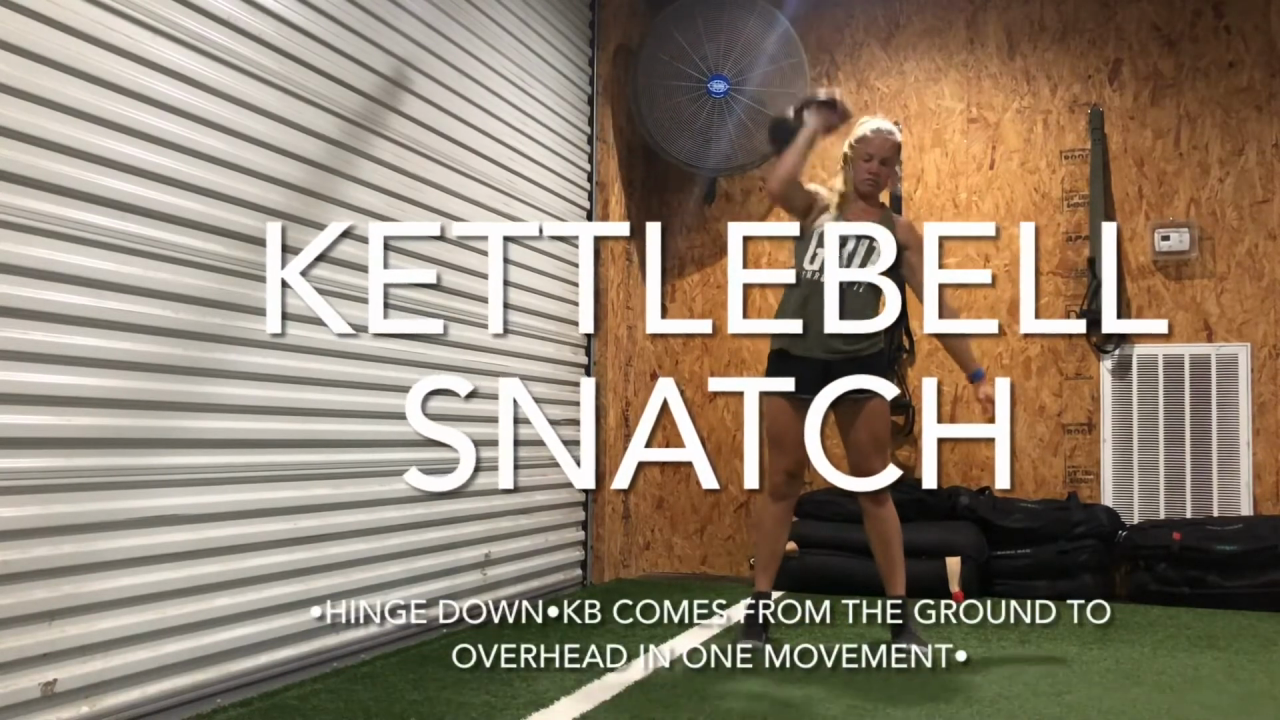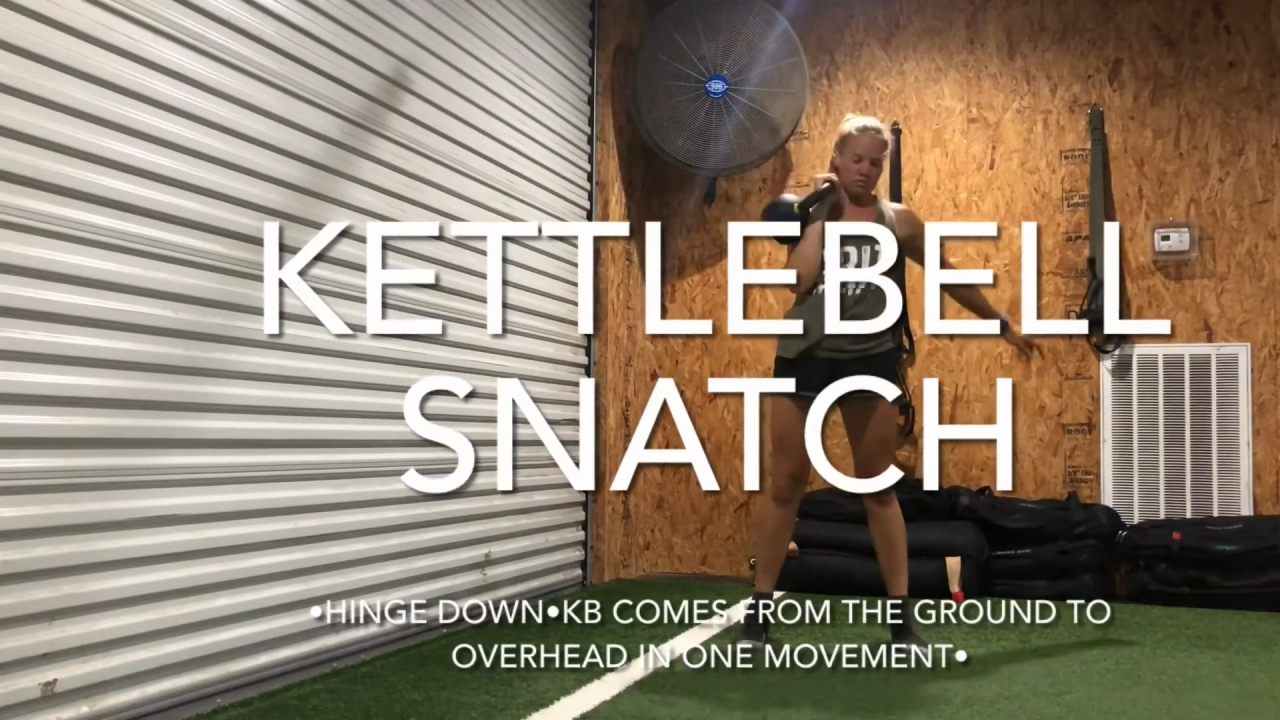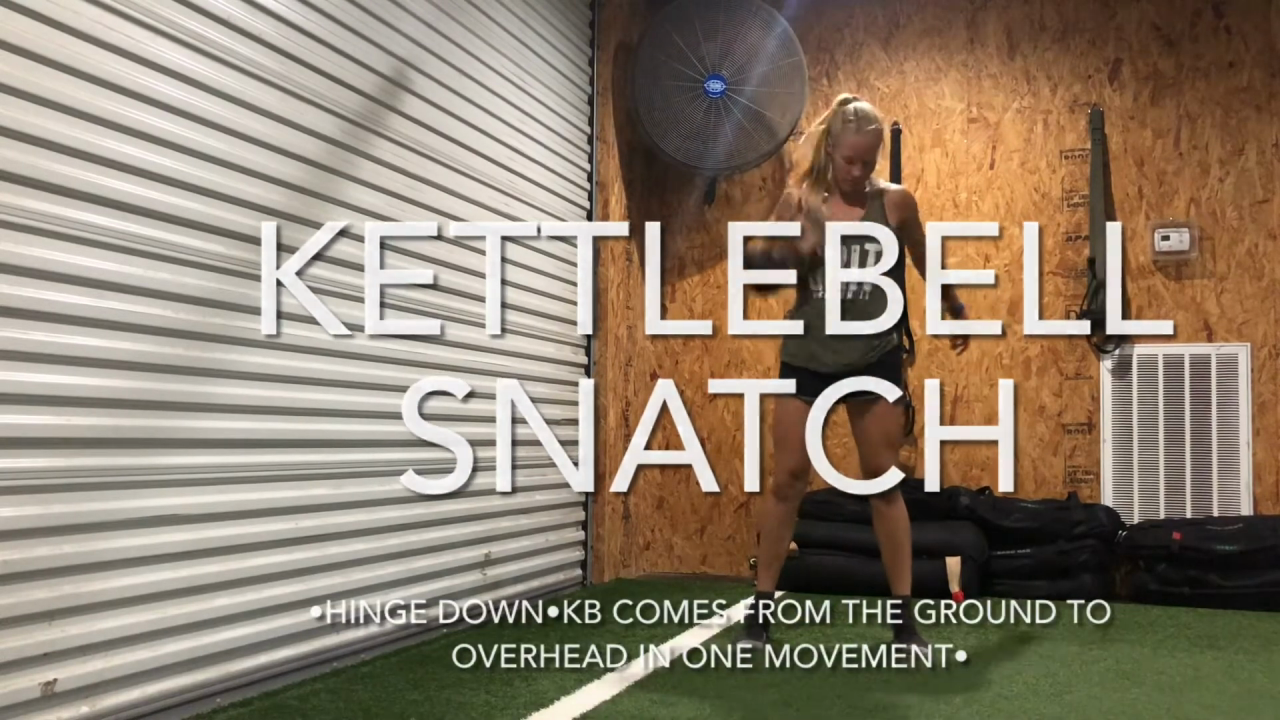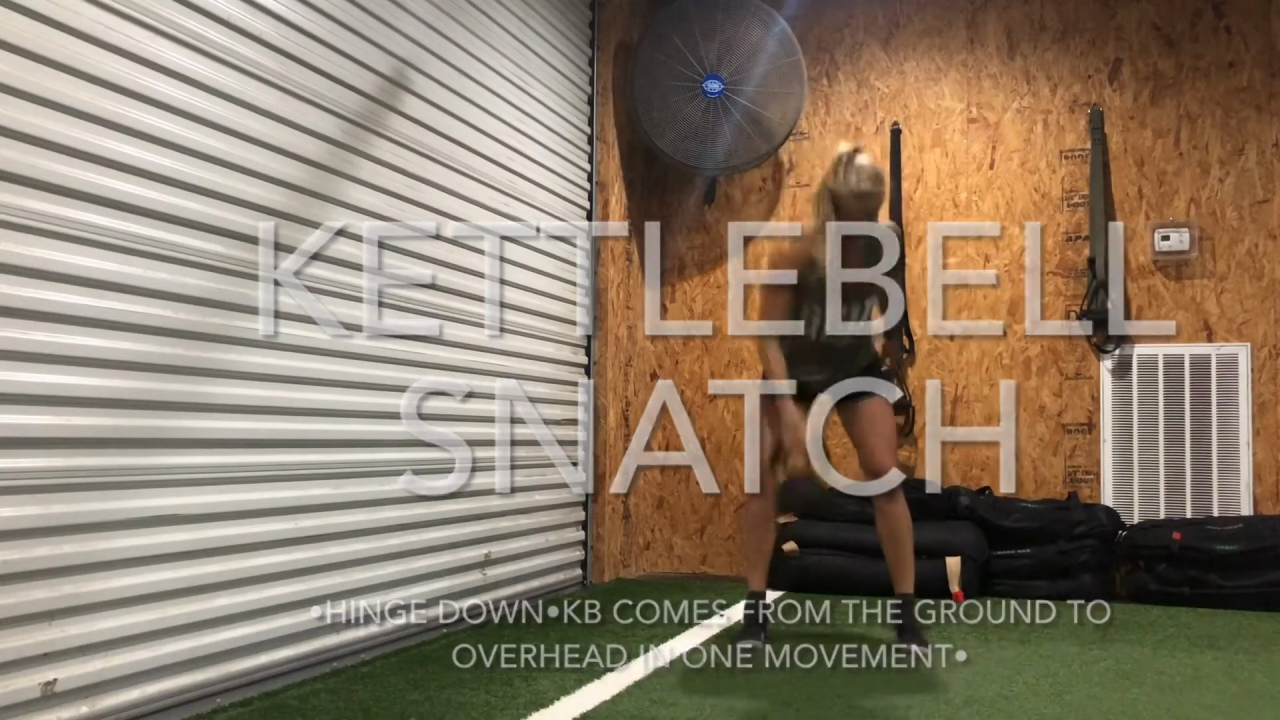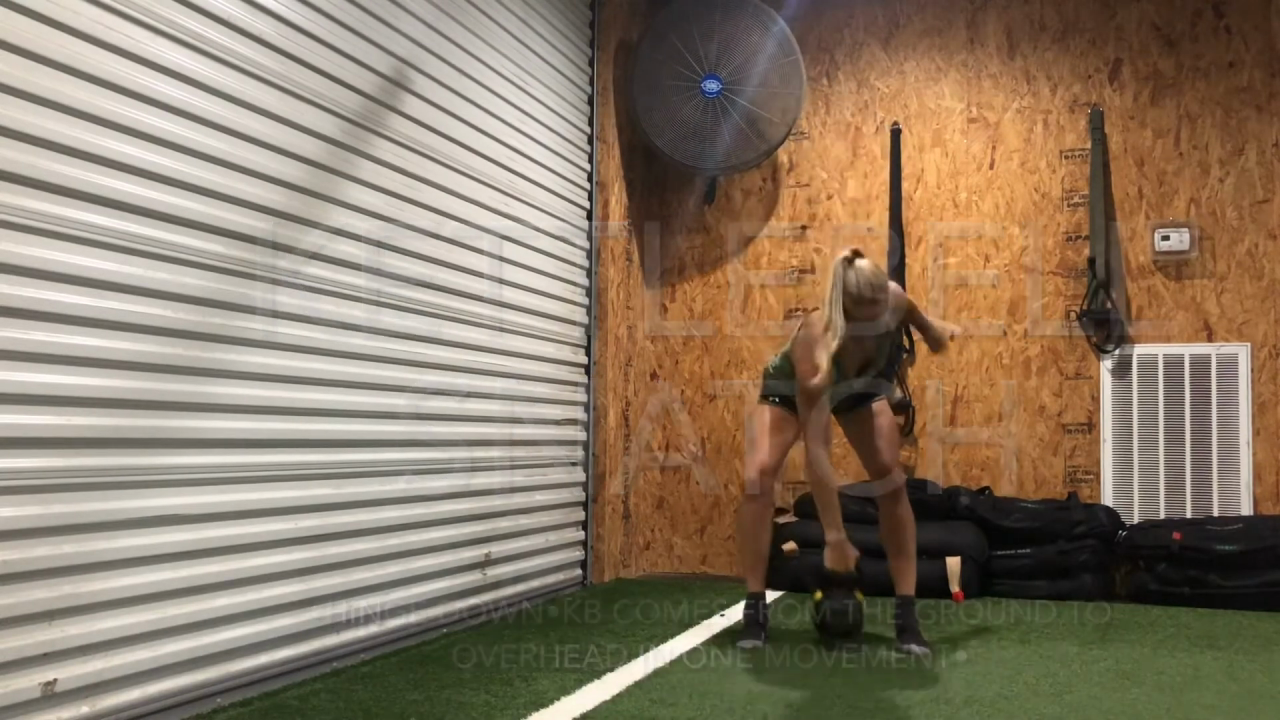
dt=0.3s
person 1, frame 1
left shoulder: (901, 230)
right shoulder: (816, 206)
left elbow: (937, 306)
right elbow: (776, 185)
left wrist: (977, 375)
right wrist: (811, 128)
left hip: (861, 360)
right hip: (794, 356)
left knee: (874, 486)
right knee: (781, 481)
left ankle: (899, 613)
right ankle: (759, 606)
person 1, frame 2
left shoulder: (900, 219)
right shoulder: (814, 213)
left elbow: (950, 278)
right elbow: (797, 278)
left wrist: (1003, 326)
right wrist: (818, 218)
left hip: (872, 357)
right hip: (804, 356)
left knee: (878, 486)
right knee: (786, 482)
left ankle: (901, 614)
right ankle: (760, 606)
person 1, frame 3
left shoulder: (895, 202)
right shoulder: (797, 201)
left elbow: (925, 258)
right elbow: (759, 271)
left wrist: (954, 309)
right wrist: (788, 251)
left hip: (875, 358)
right hip: (806, 358)
left knee: (883, 482)
right knee: (787, 479)
left ankle: (903, 613)
right ankle: (761, 606)
person 1, frame 4
left shoulder: (884, 242)
right shoulder: (792, 250)
right elbow: (765, 335)
left wrist: (892, 343)
right wrist: (787, 412)
left hip: (859, 369)
right hip: (794, 367)
left knee: (885, 478)
right knee: (763, 476)
left ankle: (906, 611)
right ankle: (756, 609)
person 1, frame 5
left shoulder: (893, 304)
right shoulder: (815, 341)
right elbow: (816, 446)
left wrist: (933, 329)
right wrist: (833, 534)
left hip: (858, 387)
right hip: (790, 389)
left knee: (890, 480)
right knee: (757, 477)
left ankle: (906, 614)
right ankle: (754, 609)
